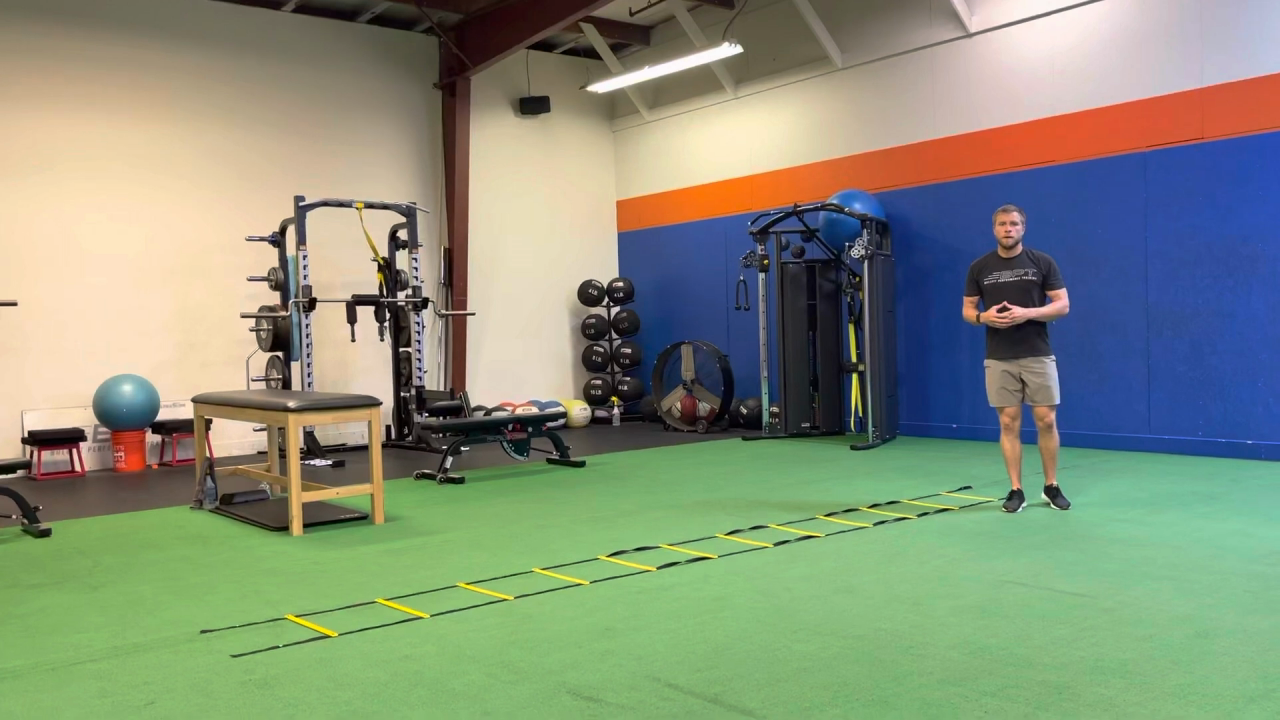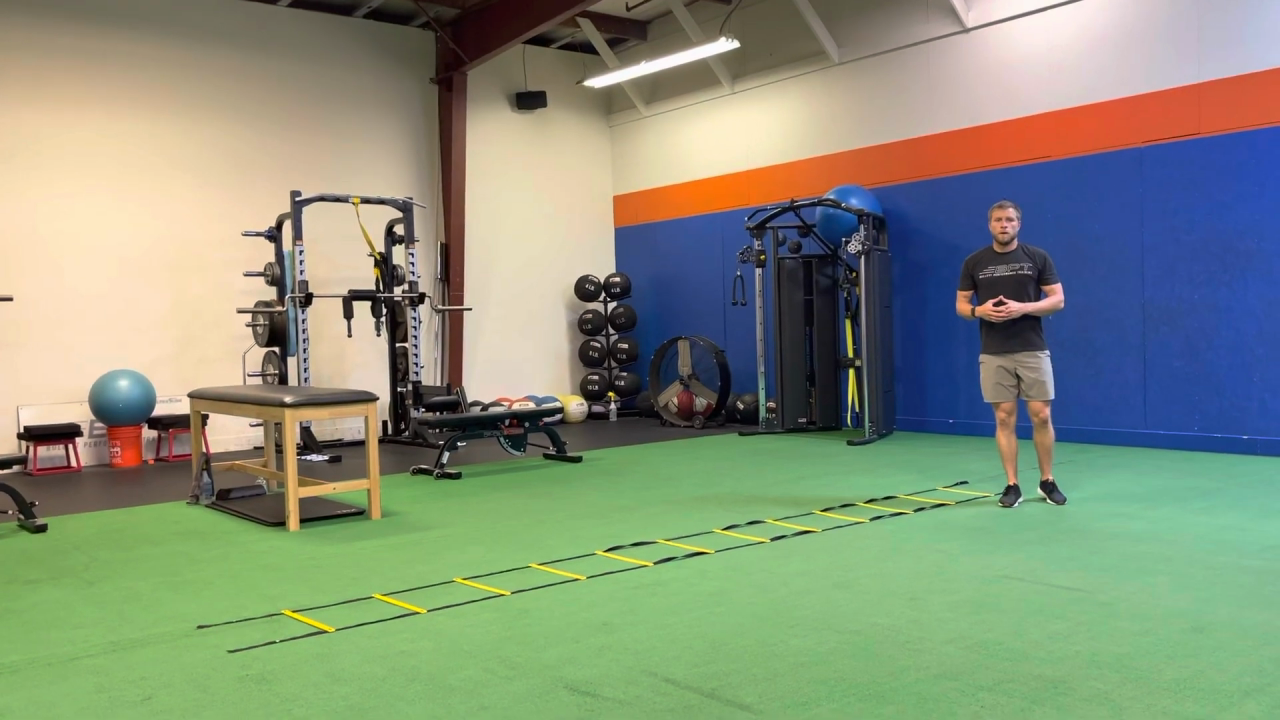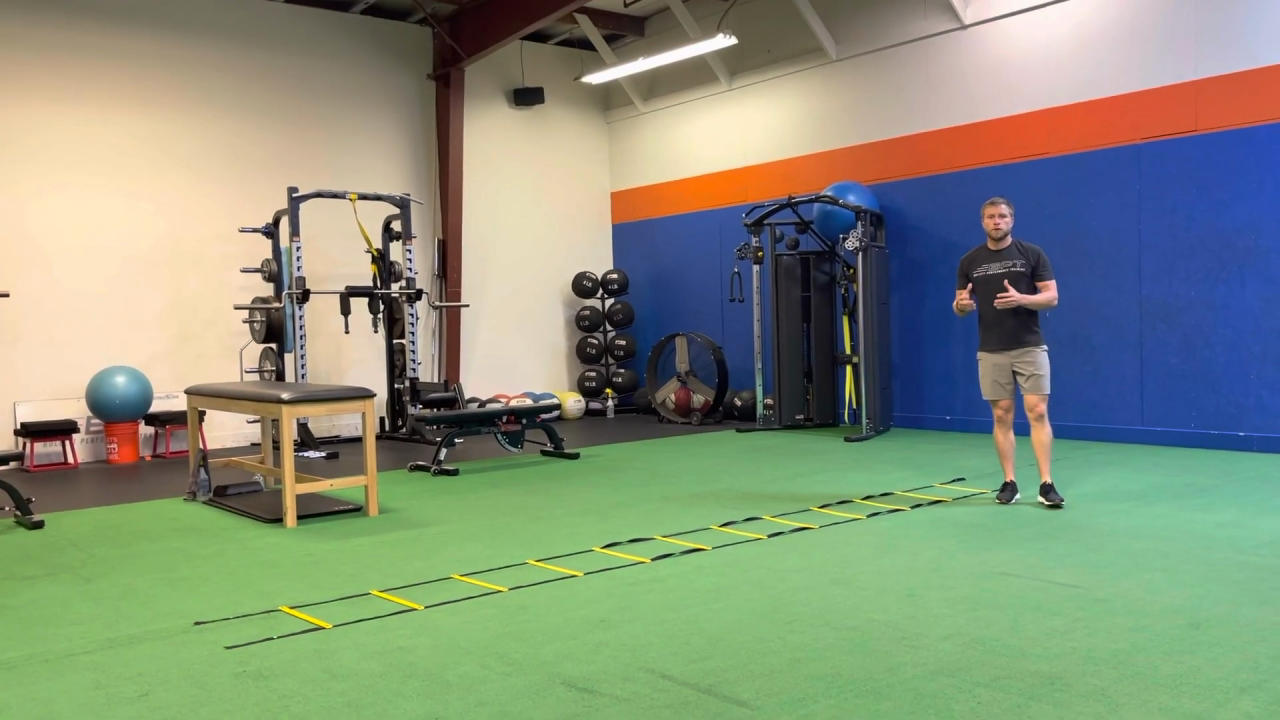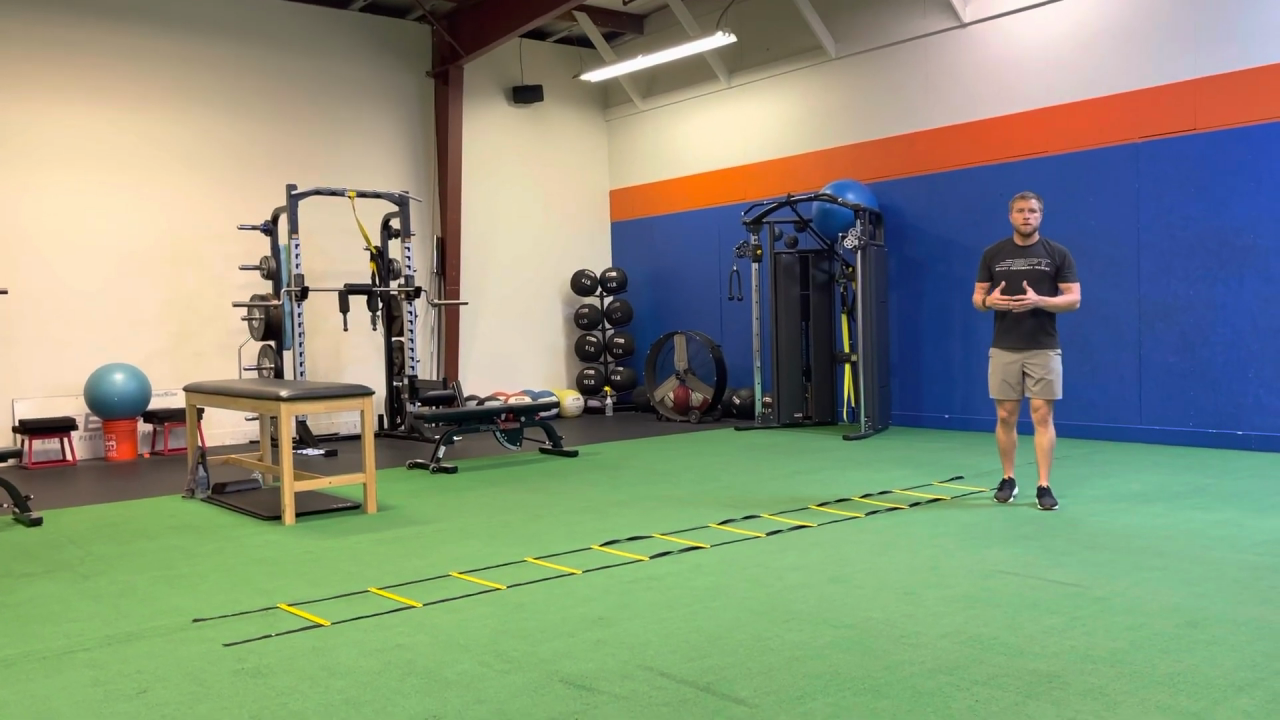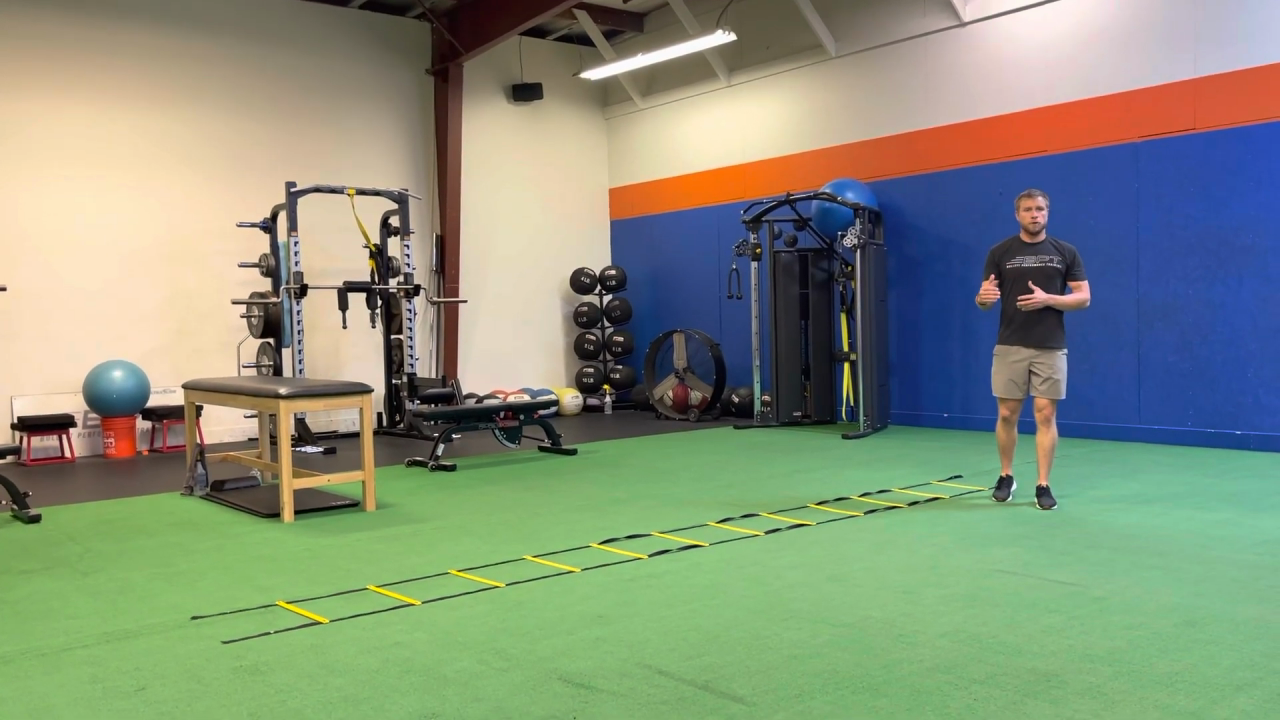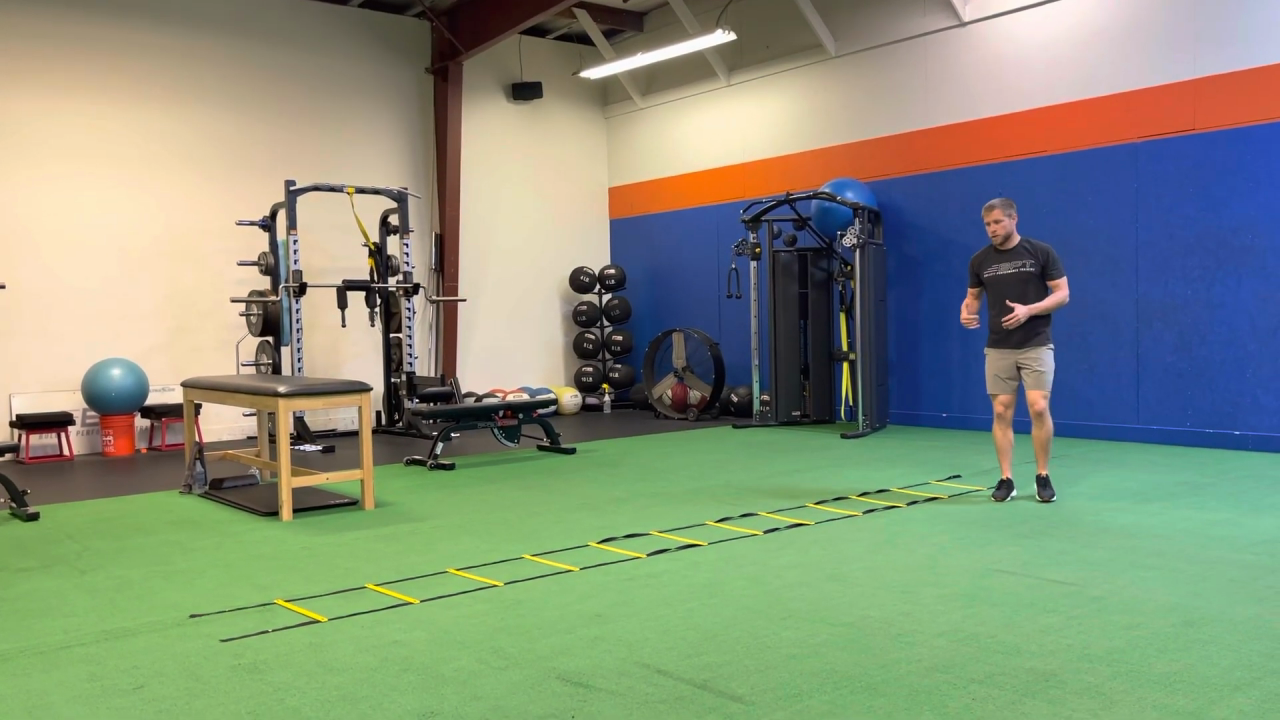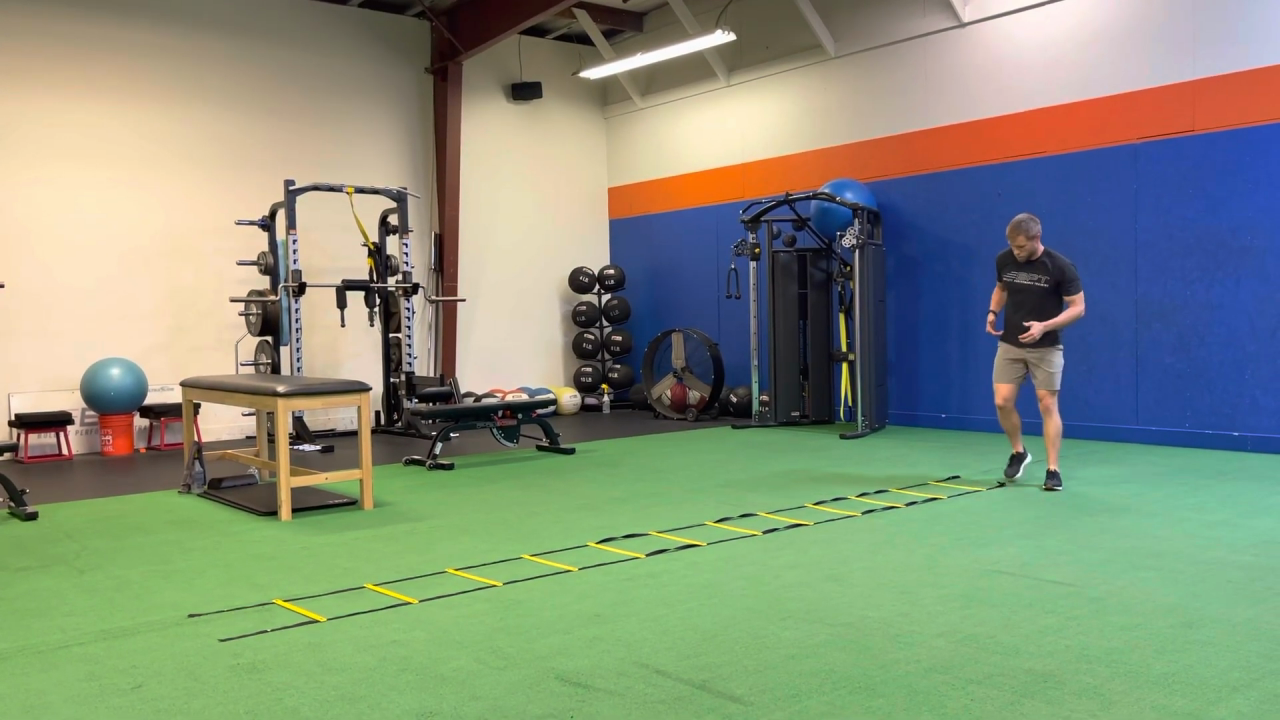
dt=0.7s
person 1, frame 1
left shoulder: (1042, 262)
right shoulder: (979, 267)
left elbow: (1062, 305)
right elbow: (967, 310)
left wrist: (1027, 313)
right wrist: (983, 317)
left hip: (1038, 356)
right hip: (998, 359)
left knee: (1046, 421)
right knee: (1009, 423)
left ankle: (1051, 487)
right ankle: (1016, 490)
person 1, frame 2
left shoulder: (1038, 257)
right shoulder: (974, 262)
left elbow: (1057, 300)
right elbow: (961, 305)
left wrist: (1023, 308)
right wrist: (979, 311)
left hip: (1033, 350)
right hip: (993, 354)
left knee: (1041, 416)
right knee: (1005, 419)
left ankle: (1047, 481)
right ankle: (1012, 485)
person 1, frame 3
left shoulder: (1032, 253)
right shoulder: (970, 261)
left elbow: (1051, 296)
right elbow: (962, 303)
left wrist: (1021, 298)
right wrist: (961, 304)
left hip: (1030, 347)
right hip: (991, 351)
left knee: (1038, 413)
right knee: (1002, 416)
left ankle: (1046, 484)
right ankle: (1009, 482)
person 1, frame 4
left shoulder: (1058, 254)
right shoulder: (993, 254)
left elbow: (1074, 299)
right elbow: (978, 296)
left wrist: (1038, 301)
right wrist: (989, 301)
left hip: (1044, 349)
right hip: (1004, 349)
left knee: (1043, 416)
right knee: (1005, 416)
left ankle: (1044, 485)
right ankle: (1008, 479)
person 1, frame 5
left shoulder: (1066, 252)
right shoulder: (1000, 252)
left elbow: (1083, 297)
right elbow: (983, 296)
left wrist: (1048, 298)
right wrist: (984, 297)
left hip: (1051, 348)
right hip: (1009, 347)
left knee: (1046, 415)
right knee: (1007, 414)
left ankle: (1043, 485)
right ankle: (1006, 476)
person 1, frame 6
left shoulder: (1042, 252)
right shoulder: (980, 260)
left elbow: (1062, 294)
right elbow: (973, 297)
left wrist: (1028, 310)
right wrist: (966, 313)
left hip: (1036, 345)
right hip: (998, 349)
left knee: (1039, 409)
right knee: (1002, 412)
left ankle: (1042, 476)
right ankle: (1006, 479)
person 1, frame 7
left shoulder: (1060, 266)
right shoulder: (1003, 260)
left elbow: (1078, 308)
left wrist: (1045, 326)
right wrist: (993, 313)
left hip: (1046, 347)
right hip: (1009, 344)
left knee: (1048, 405)
right knee: (1003, 402)
left ankle: (1053, 470)
right ankle: (1019, 452)
